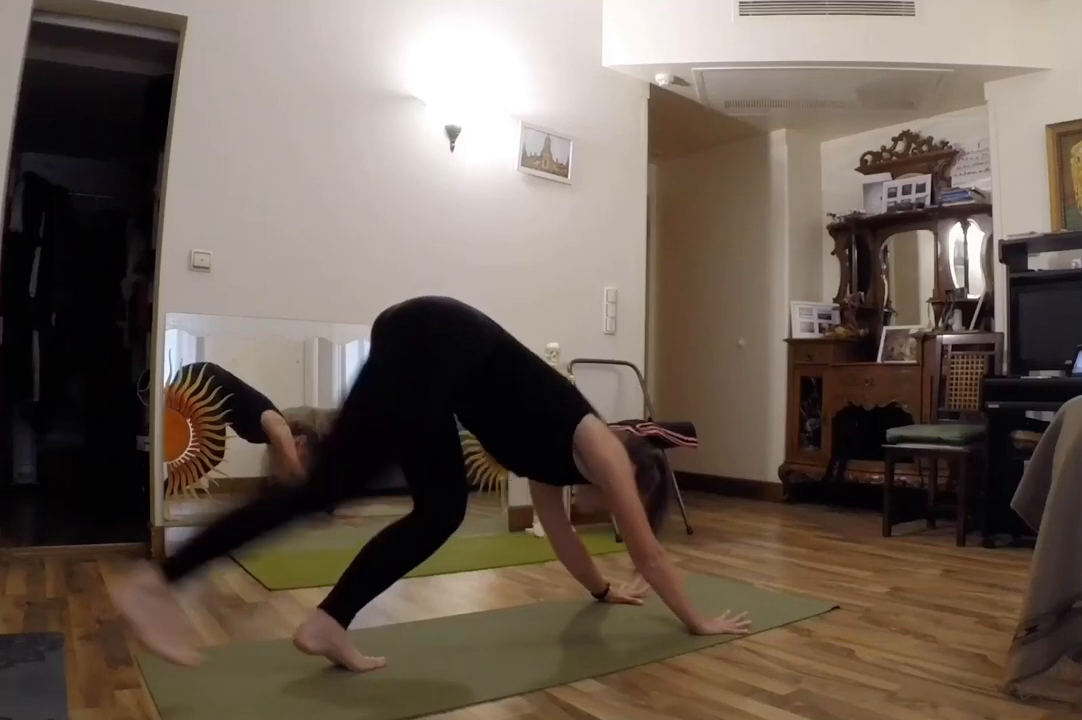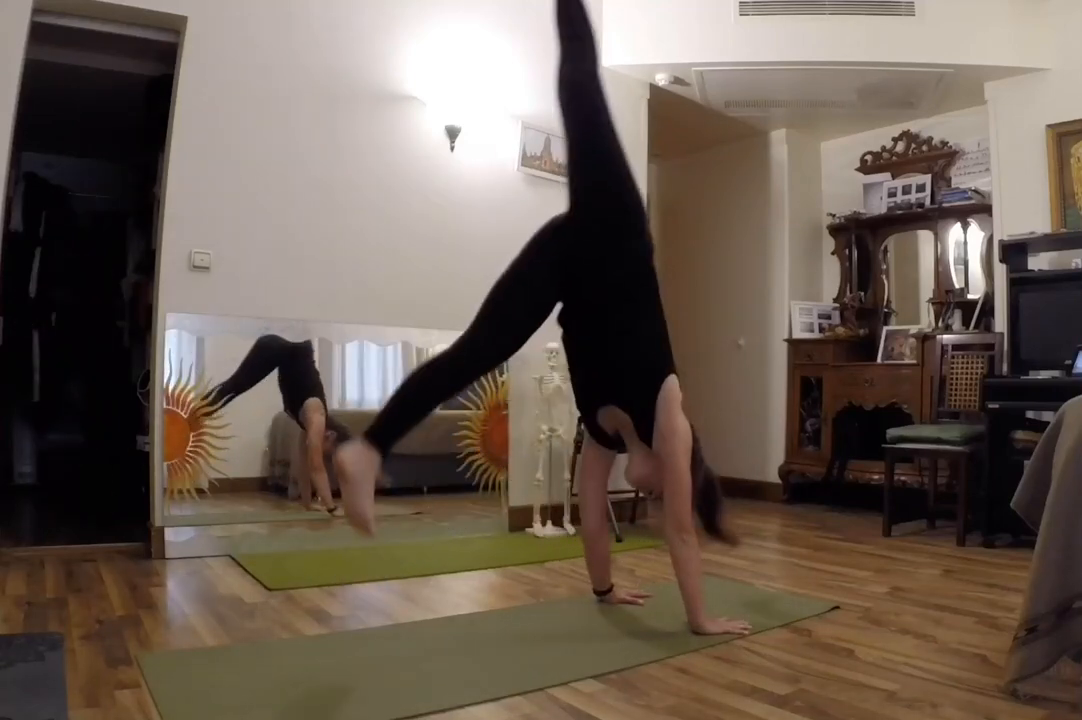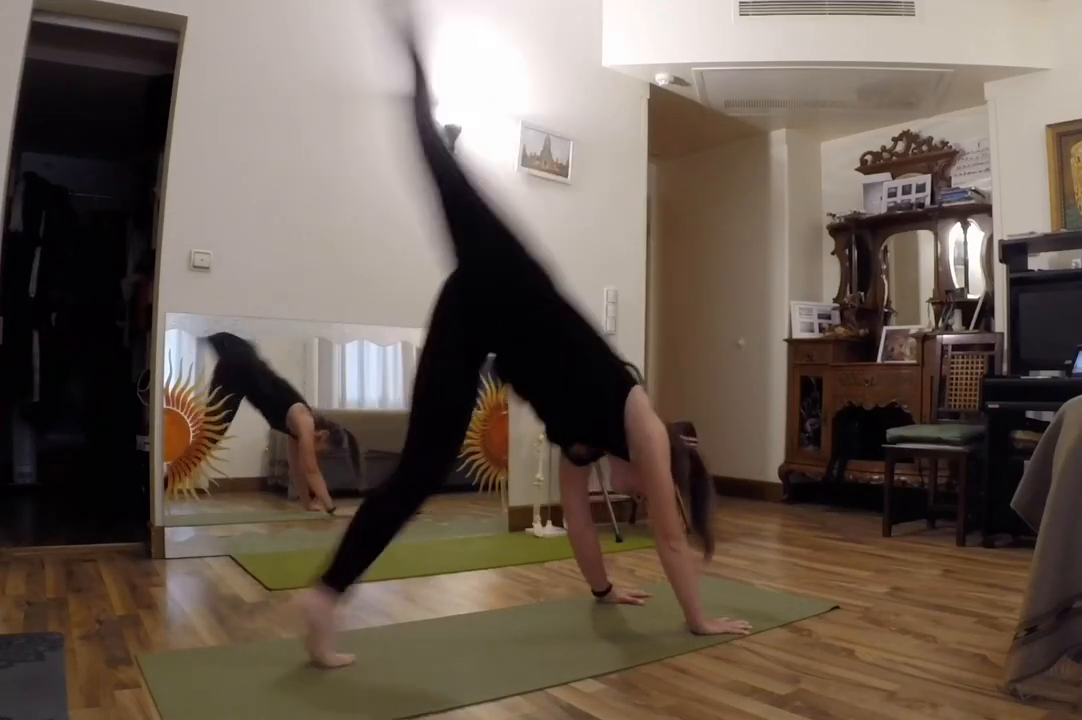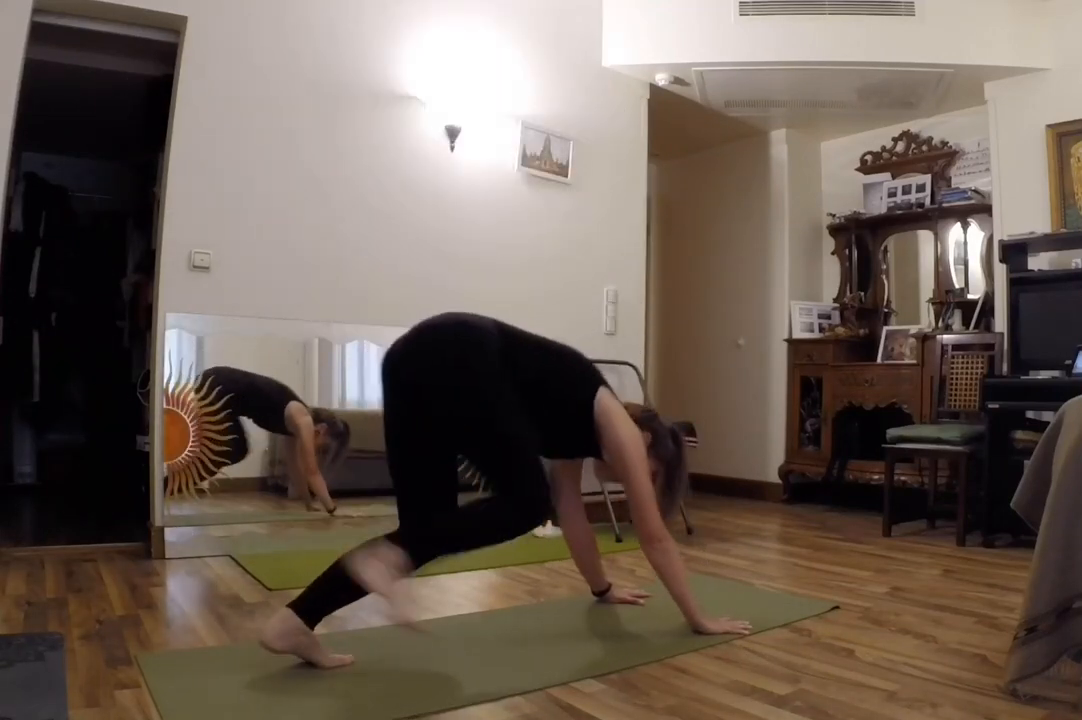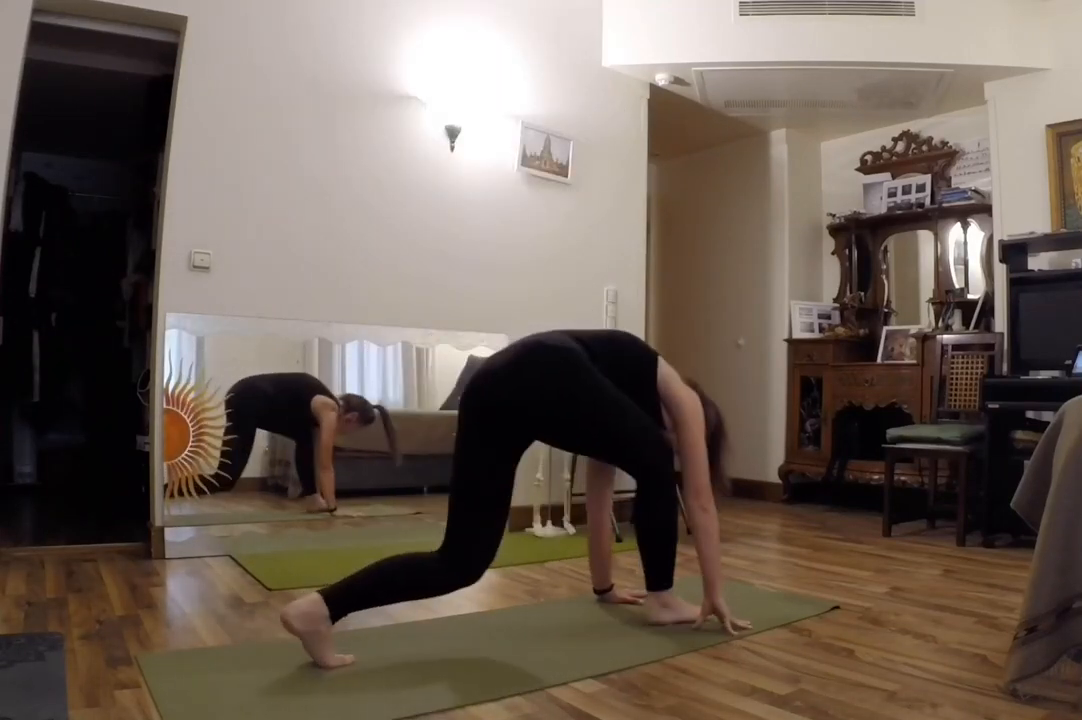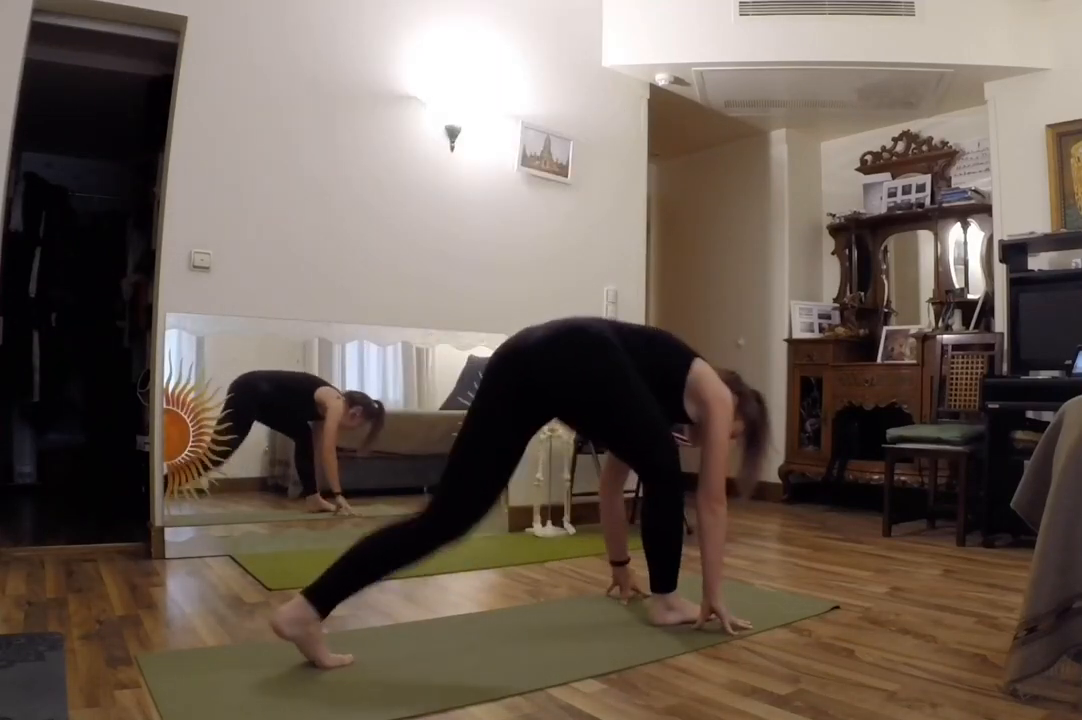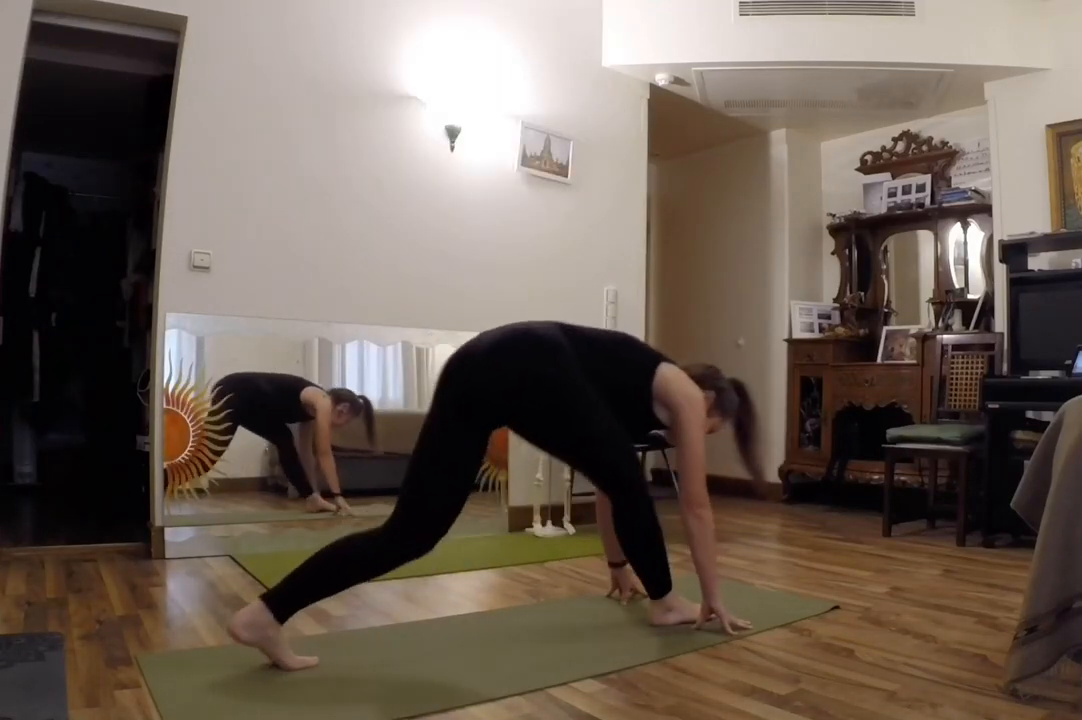
dt=0.7s
person 1, frame 1
left shoulder: (552, 455)
right shoulder: (598, 447)
left elbow: (560, 531)
right elbow: (648, 551)
left wrist: (605, 590)
right wrist: (699, 620)
left hip: (419, 336)
right hip: (438, 342)
left knee: (442, 511)
right knee: (328, 485)
left ankle: (328, 623)
right ankle: (155, 581)
person 1, frame 2
left shoulder: (607, 425)
right shoulder: (670, 425)
left elbow: (592, 513)
right elbow: (679, 532)
left wrist: (604, 588)
right wrist: (701, 622)
left hip: (573, 251)
right hip: (605, 242)
left knee: (475, 352)
right knee: (584, 98)
person 1, frame 3
left shoulder: (581, 440)
right shoulder: (639, 427)
left elbow: (576, 516)
right elbow: (669, 536)
left wrist: (603, 588)
right wrist: (700, 619)
left hip: (476, 306)
right hip: (497, 284)
left knee: (422, 469)
left ankle: (324, 596)
person 1, frame 4
left shoulder: (577, 430)
right shoulder: (620, 426)
left elbow: (571, 513)
right elbow: (654, 534)
left wrist: (603, 588)
right wrist: (697, 617)
left hip: (412, 356)
right hip: (455, 354)
left knee: (431, 531)
right knee: (526, 502)
left ankle: (295, 620)
right ankle: (389, 558)
person 1, frame 5
left shoulder: (616, 426)
right shoulder: (682, 399)
left elbow: (598, 501)
right elbow: (700, 501)
left wrist: (604, 586)
right wrist: (714, 595)
left hip: (490, 384)
right hip: (549, 377)
left knee: (461, 562)
right knee: (654, 468)
left ankle: (319, 608)
right ankle: (662, 599)
person 1, frame 6
left shoulder: (677, 390)
right shoulder: (715, 394)
left elbow: (613, 483)
right elbow: (712, 502)
left wrist: (619, 566)
right wrist: (712, 598)
left hip: (524, 353)
right hip: (579, 362)
left knee: (450, 514)
right knee: (663, 475)
left ankle: (307, 610)
right ankle: (665, 603)
person 1, frame 7
left shoulder: (645, 385)
right shoulder: (683, 393)
left elbow: (605, 489)
right elbow: (695, 505)
left wrist: (618, 567)
right wrist: (713, 599)
left hip: (475, 362)
right hip: (530, 369)
left knee: (411, 531)
right knee: (627, 481)
left ankle: (264, 615)
right ankle: (664, 603)
